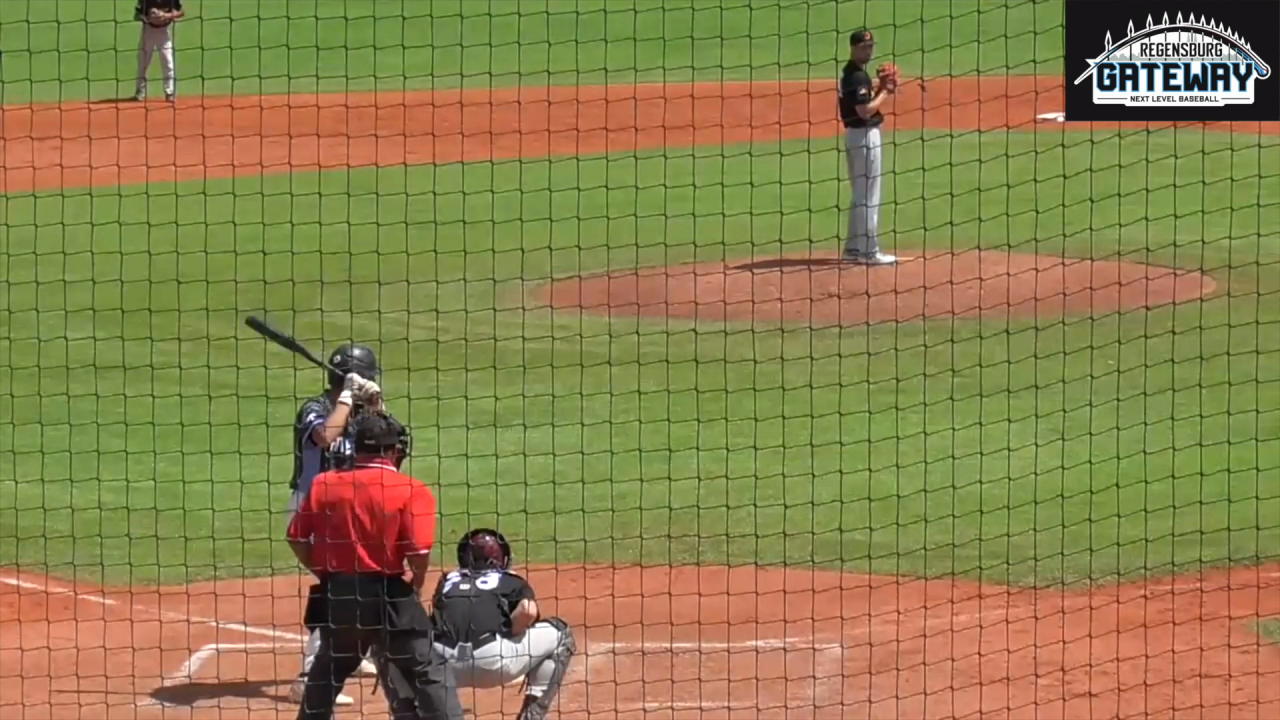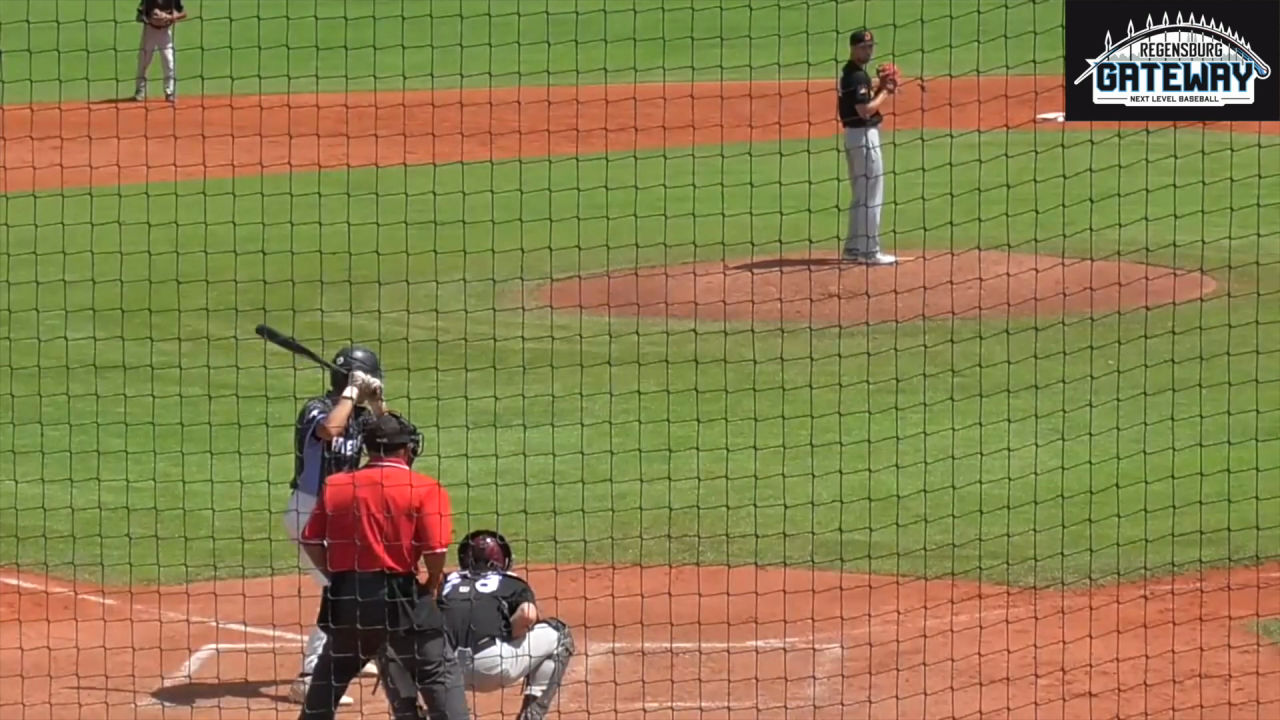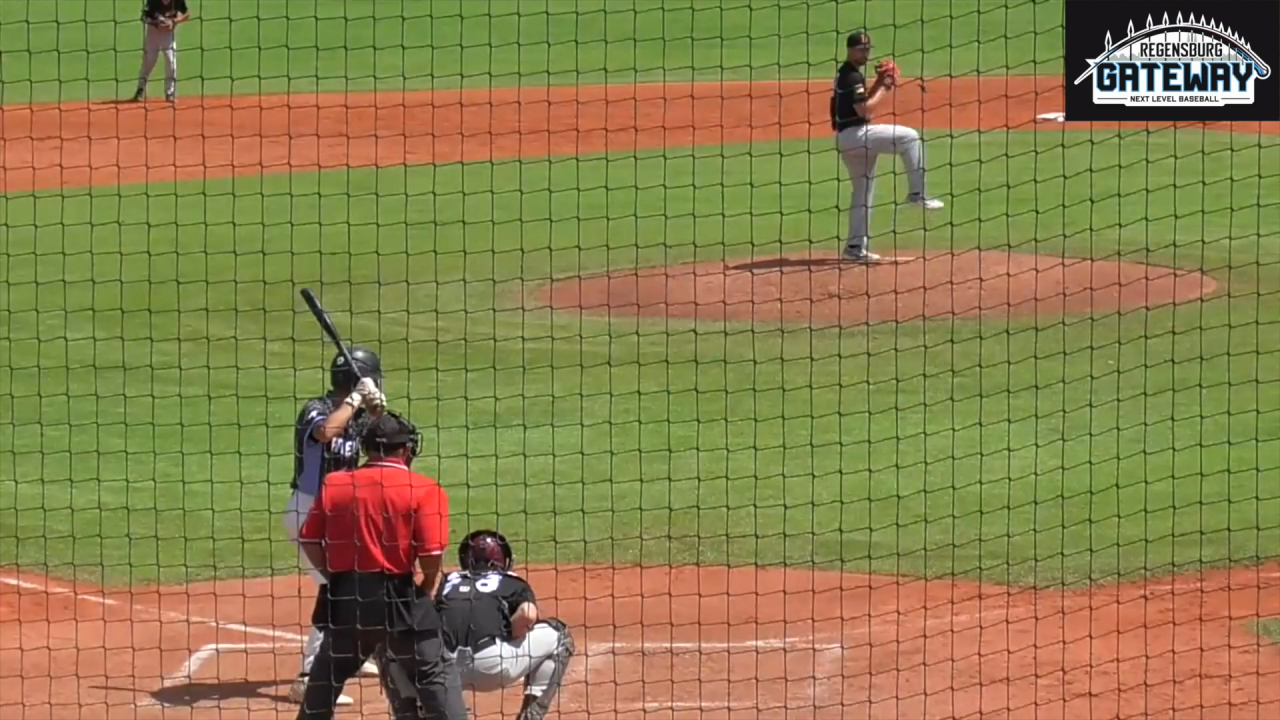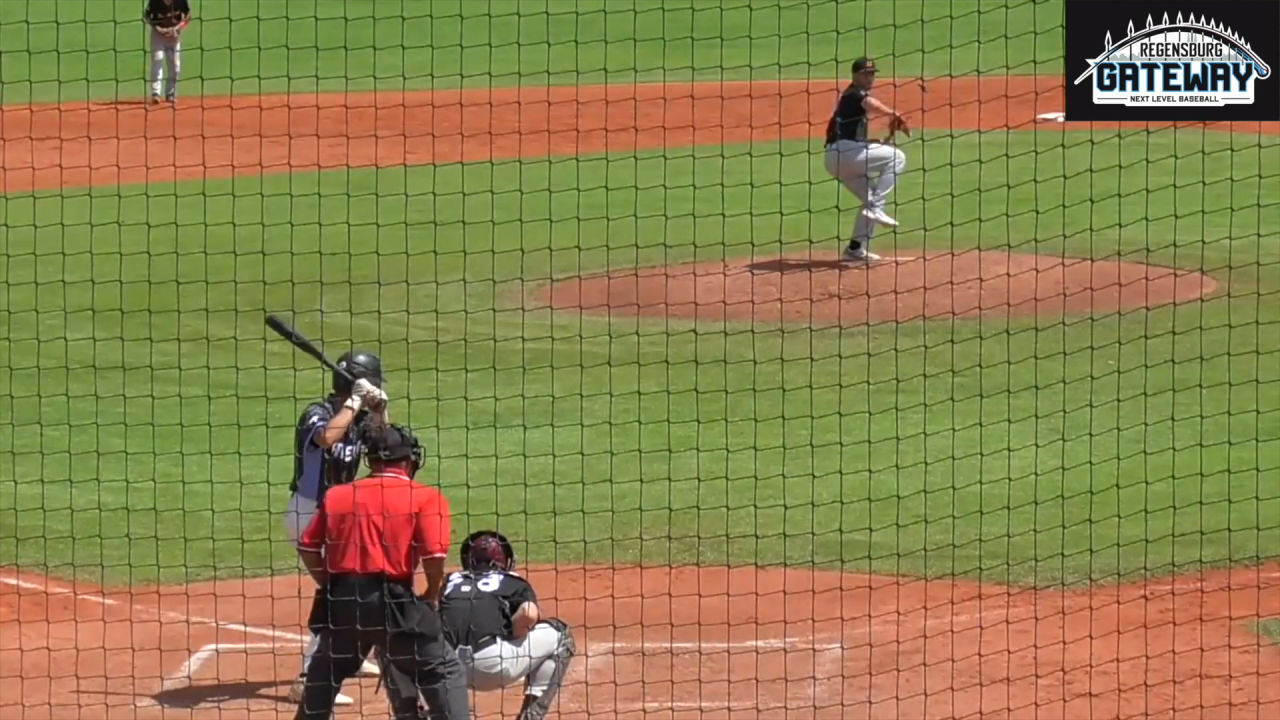
dt=0.3s
person 1, frame 1
left shoulder: (355, 412)
right shoulder: (314, 409)
right elbow: (325, 437)
left wrist: (376, 404)
right wrist: (349, 395)
right ankle: (308, 679)
person 1, frame 2
left shoulder: (358, 413)
right shoulder: (315, 408)
right elbow: (330, 430)
left wrist: (376, 402)
right wrist: (351, 391)
right hip: (310, 512)
right ankle: (308, 678)
person 1, frame 3
left shoulder: (356, 415)
right shoulder: (316, 409)
right elbow: (325, 432)
left wrist: (377, 412)
right wrist: (357, 398)
right hip: (310, 512)
right ankle: (308, 679)
person 1, frame 4
left shoulder: (358, 417)
right shoulder: (317, 413)
right elbow: (327, 438)
left wrist: (379, 413)
right wrist: (356, 402)
right hip: (309, 515)
right ankle: (308, 680)
person 2, frame 1
left shoulder: (323, 484)
right shoulder: (412, 491)
left elbow: (297, 538)
right elbow: (419, 551)
right wrist: (415, 586)
left hip: (337, 596)
right hip: (388, 595)
left knee: (326, 673)
right knee: (429, 672)
person 2, frame 2
left shoulder: (335, 485)
right shoulder: (426, 489)
left elbow: (311, 541)
right elbow: (435, 550)
right wrist: (431, 586)
left hip: (346, 596)
right hip: (399, 595)
left knee: (331, 672)
right knee: (439, 672)
person 2, frame 3
left shoulder: (333, 484)
right shoulder: (424, 490)
left elbow: (309, 540)
right elbow: (431, 552)
right wrist: (426, 589)
left hip: (344, 596)
right hip: (397, 595)
left knee: (328, 673)
right knee: (433, 673)
person 2, frame 4
left shoulder: (336, 495)
right shoulder: (426, 497)
left elbow: (308, 547)
right elbow: (434, 555)
right wrist: (432, 596)
left hip: (342, 600)
right hip: (393, 598)
left knee: (325, 674)
right knee: (441, 672)
person 3, frame 1
left shoulder: (850, 72)
right shoulder: (858, 76)
right elbow: (865, 111)
left wrist: (881, 88)
right wrist: (886, 92)
left hip: (855, 135)
right hip: (865, 135)
left knee: (860, 195)
right knee: (869, 196)
left ankle: (854, 247)
right ankle: (869, 251)
person 3, frame 2
left shoulder: (851, 72)
right shoulder: (857, 75)
right elbow: (865, 110)
left wrist: (881, 88)
right wrist: (886, 91)
left hip: (854, 135)
right hip: (863, 135)
left knee: (861, 195)
right knee: (871, 196)
left ankle: (854, 248)
right ankle: (869, 251)
person 3, frame 3
left shoulder: (847, 73)
right shoulder: (852, 76)
left elbow: (863, 104)
right elbow: (865, 110)
left wrist: (879, 85)
right wrist: (885, 87)
left hip: (847, 139)
right hip: (857, 135)
left knee: (862, 195)
right knee: (910, 138)
left ankle: (854, 248)
right ankle: (917, 193)
person 3, frame 4
left shoulder: (851, 97)
right shoulder: (856, 93)
right elbow: (871, 103)
right wrist: (895, 115)
left hip: (838, 157)
right hip: (846, 151)
left knee: (869, 200)
right knee: (897, 158)
left ankle: (855, 249)
right ankle: (875, 206)
person 4, frame 1
left shoulder: (448, 580)
right shoulder: (511, 581)
left elbow: (437, 621)
right elbow: (528, 611)
right wrist: (505, 637)
right hip: (489, 659)
right knee: (560, 635)
person 4, frame 2
left shoulder: (449, 581)
right shoulder: (512, 583)
right elbow: (528, 614)
right wrist: (504, 638)
right hip: (490, 663)
right knee: (559, 636)
person 4, frame 3
left shoulder: (449, 581)
right shoulder: (512, 583)
right elbow: (528, 614)
right wrist: (505, 640)
right hip: (490, 663)
right knee: (559, 635)
person 4, frame 4
left shoulder: (451, 581)
right shoulder: (513, 582)
right elbow: (529, 614)
right wrist: (507, 637)
right hip: (491, 662)
right knee: (560, 636)
